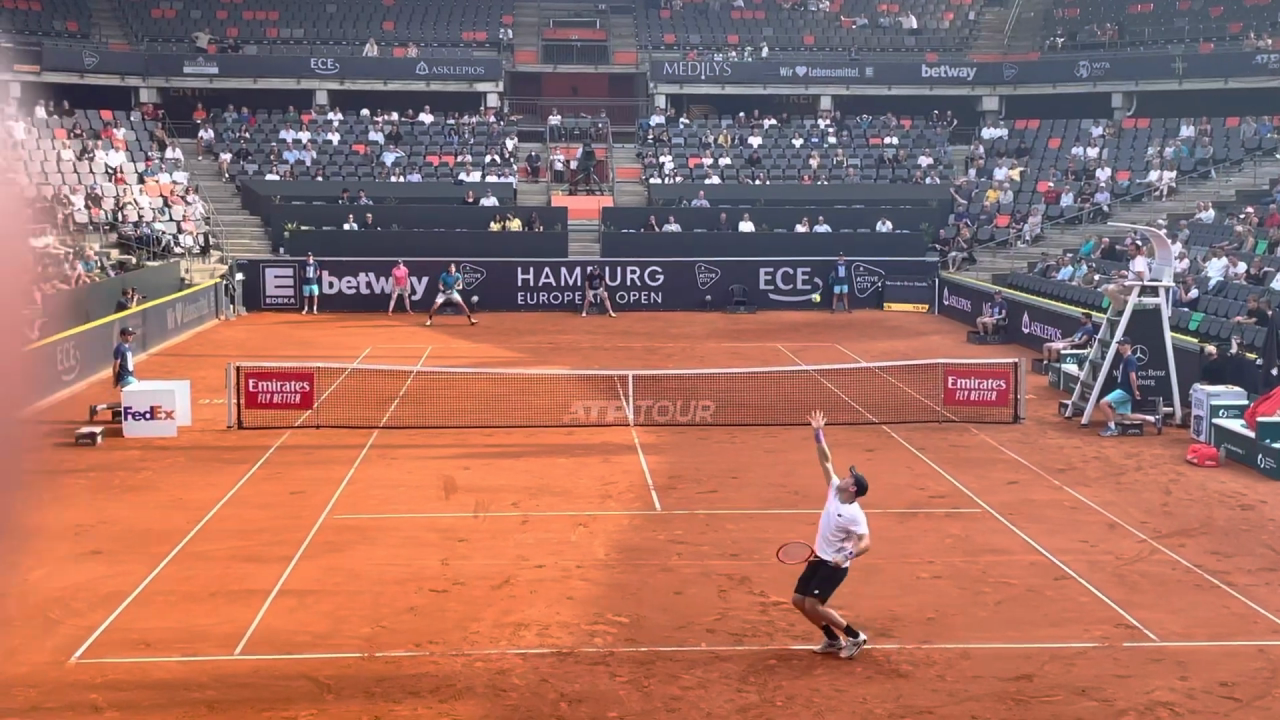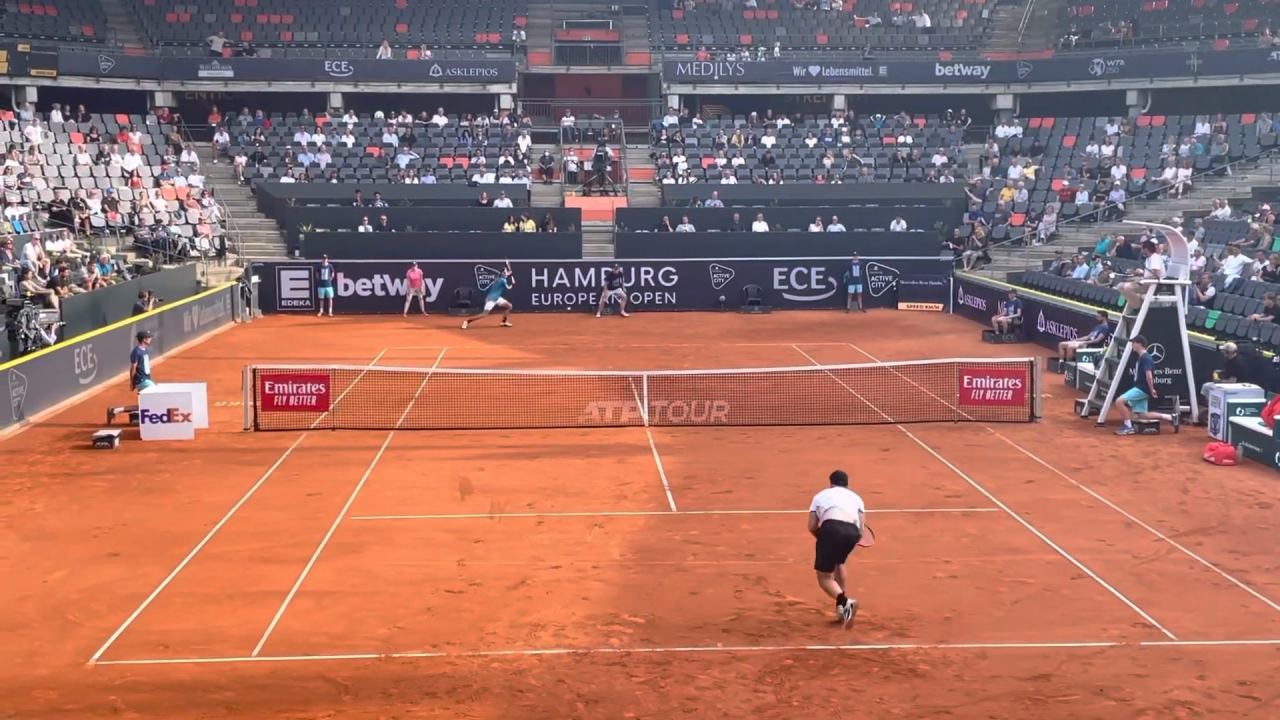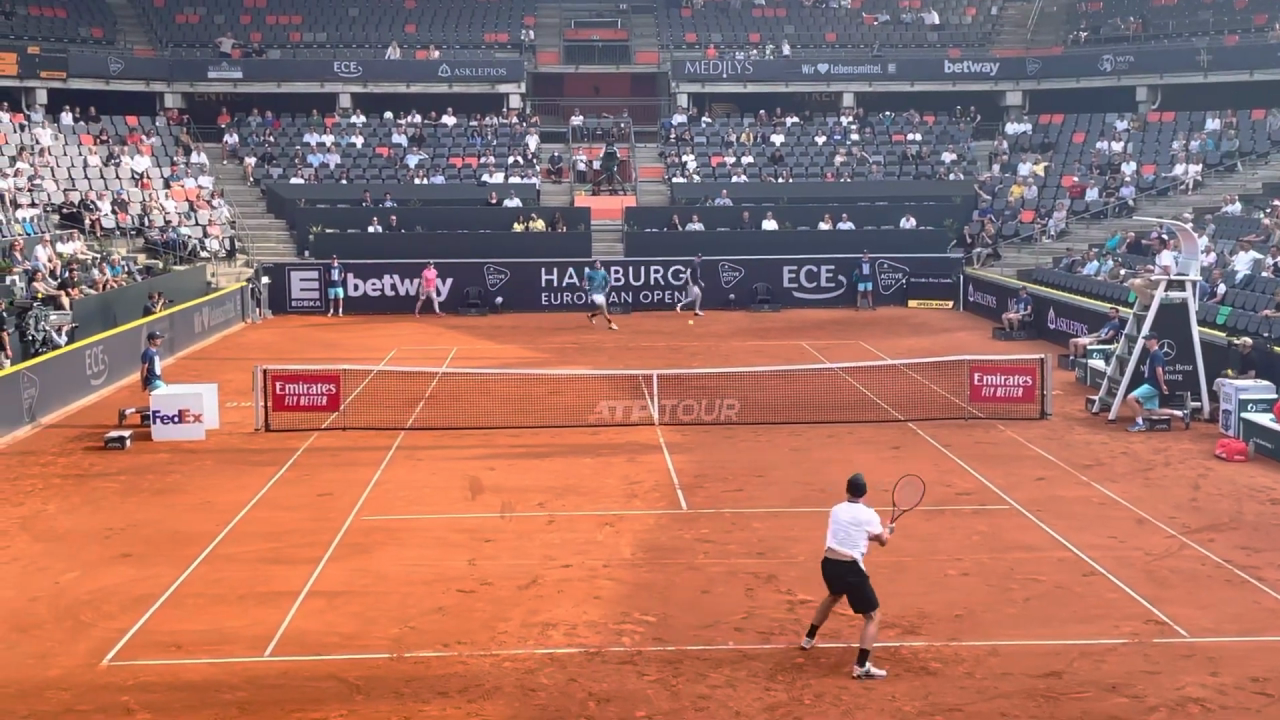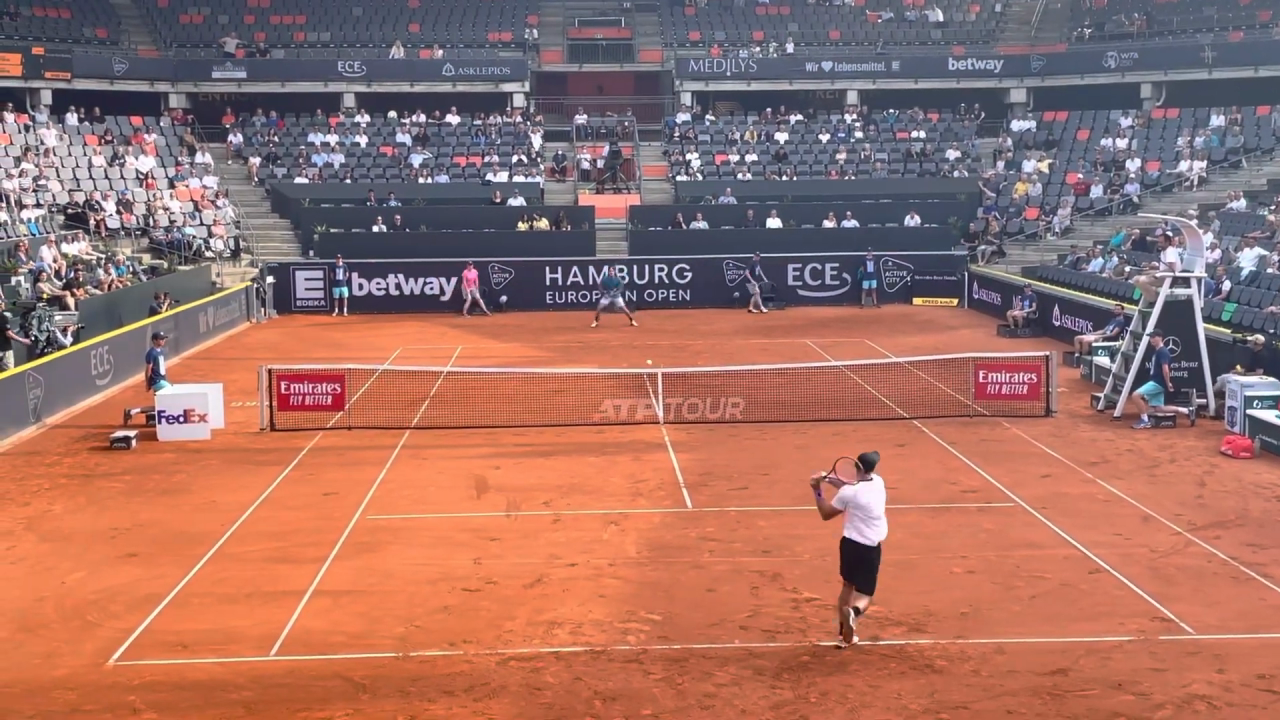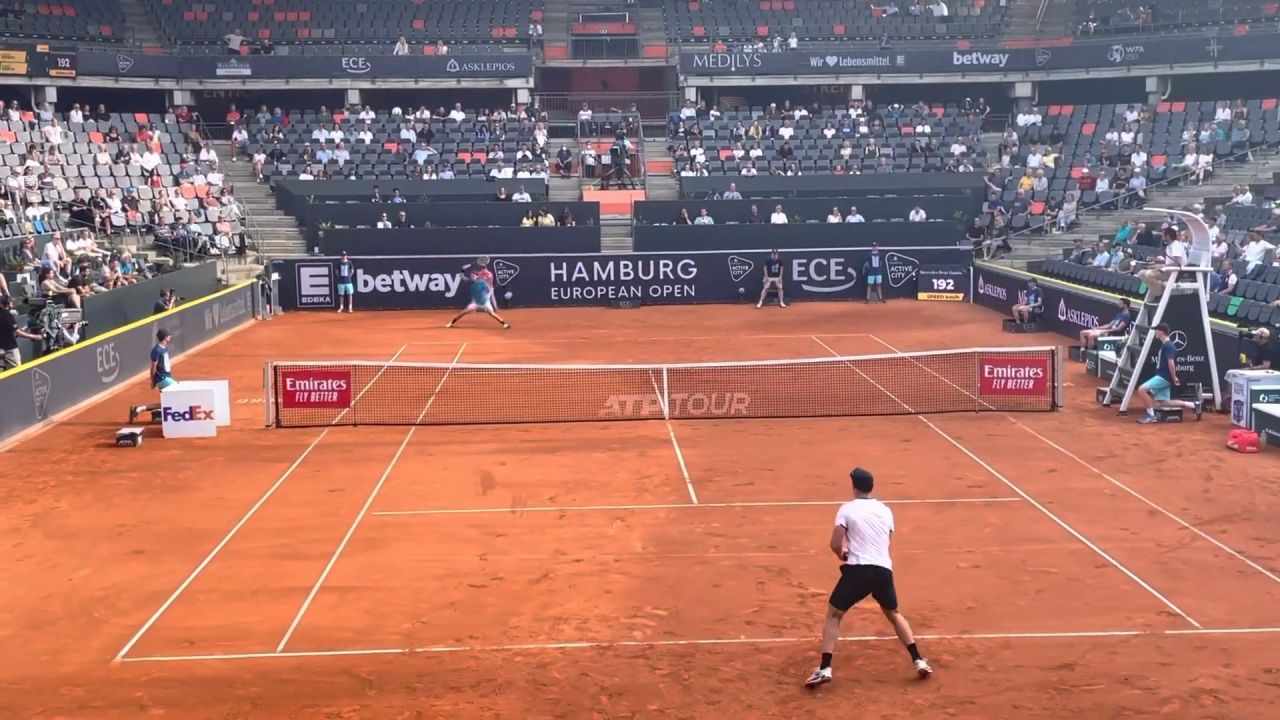
dt=1s
person 1, frame 1
left shoulder: (855, 515)
right shoulder: (835, 491)
left elbow: (866, 542)
right elbow: (825, 460)
left wrist: (848, 555)
right wrist: (818, 432)
left hip: (834, 566)
right hip: (819, 559)
left knee: (812, 605)
right knee: (798, 600)
left ankle: (855, 636)
right ankle: (833, 640)
person 1, frame 2
left shoulder: (821, 495)
right shoulder: (856, 498)
left elbow: (811, 527)
left wrist: (823, 536)
left hip: (831, 528)
right hip: (852, 530)
left knee: (824, 577)
right knee: (838, 564)
left ankle: (845, 604)
right ankle: (843, 605)
person 1, frame 3
left shoulder: (836, 510)
right shoulder: (869, 515)
right elbow: (882, 541)
right wrist: (887, 531)
left hip: (828, 564)
right hip: (851, 569)
left knee: (834, 597)
right knee: (872, 616)
left ankle: (809, 638)
right ankle: (862, 666)
person 1, frame 4
left shoulder: (847, 493)
right shoulder: (878, 481)
left elbow: (826, 514)
left wrist: (818, 491)
right wrist: (828, 478)
left hip: (851, 544)
right hip: (872, 547)
left knee: (848, 587)
right knee: (865, 596)
left ankle: (845, 634)
right ankle: (852, 613)
person 1, frame 5
left shoulder: (847, 509)
right shoulder: (885, 511)
left elbow: (835, 544)
left wrist: (844, 554)
left hip: (857, 570)
right hip: (883, 571)
left knee: (833, 616)
right knee: (894, 615)
left ankle: (824, 669)
right ankle: (918, 661)
